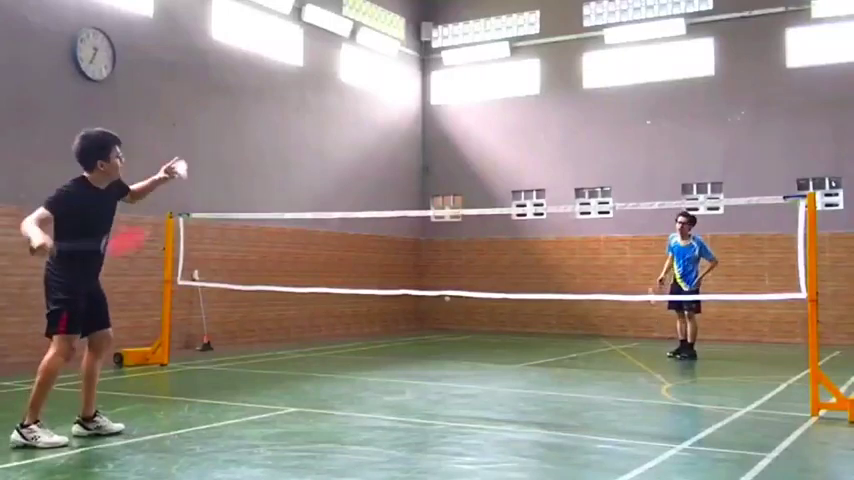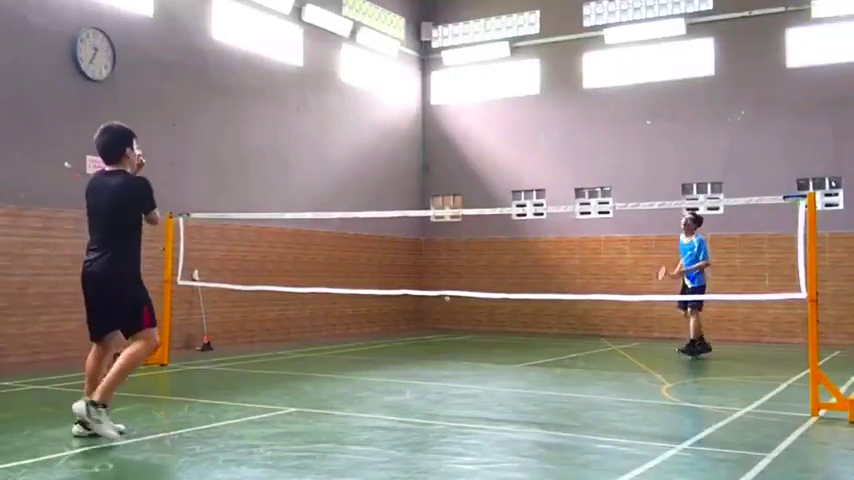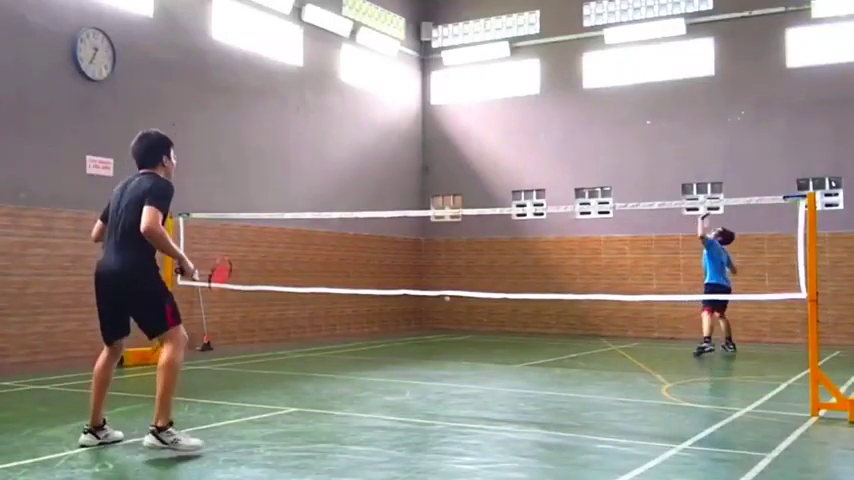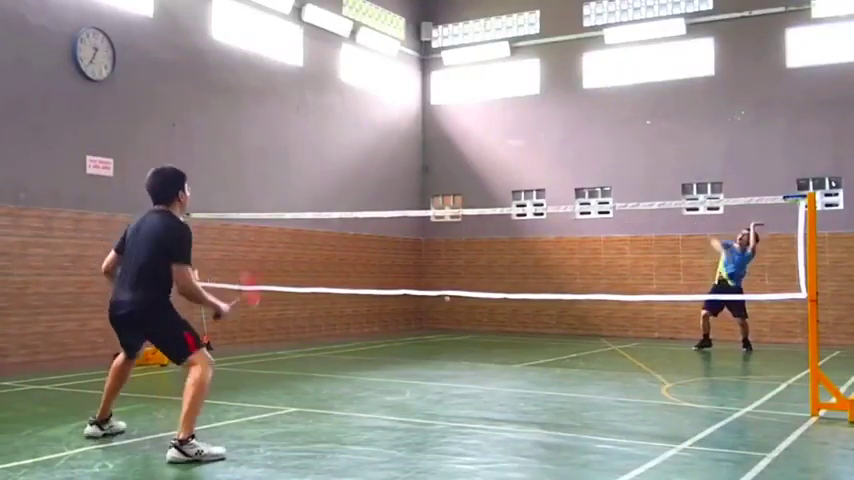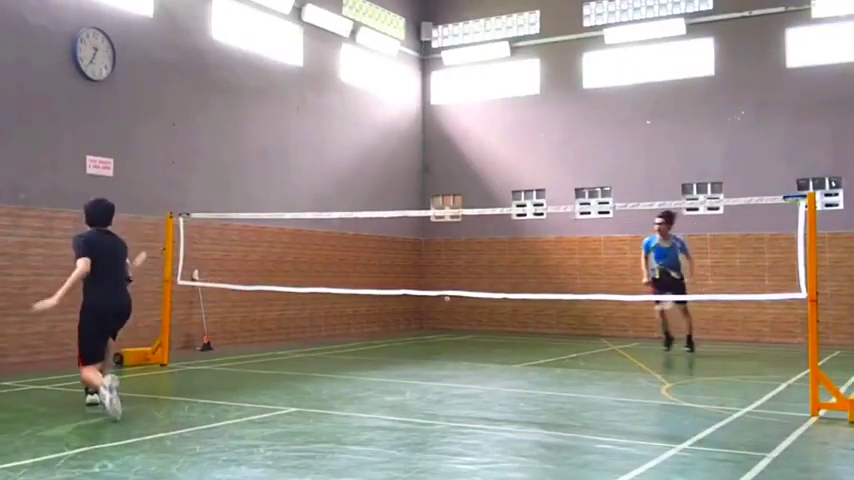
dt=0.7s
person 1, frame 1
left shoulder: (111, 187)
right shoulder: (72, 192)
left elbow: (133, 194)
right elbow: (29, 221)
left wrist: (160, 178)
right wrist: (37, 236)
left hip: (87, 281)
right hip: (64, 280)
left knee: (101, 341)
right knee: (62, 345)
left ankle: (88, 417)
right ankle: (28, 426)
person 1, frame 2
left shoulder: (94, 184)
right shoulder: (138, 186)
right elbow: (153, 220)
left hip: (93, 272)
right hip: (120, 275)
left knee: (104, 343)
right knee: (146, 340)
left ankle: (90, 417)
right ankle: (96, 401)
person 1, frame 3
left shoulder: (122, 188)
right shoulder: (159, 186)
left elbow: (97, 235)
right elbow: (149, 228)
right wrist: (182, 258)
left hip: (106, 273)
right hip: (136, 273)
left knee: (112, 347)
right knee: (175, 340)
left ankle: (95, 427)
right ankle: (162, 428)
person 1, frame 4
left shoulder: (137, 225)
right shoulder: (176, 229)
left elbow: (107, 268)
right elbow: (184, 285)
right wrist: (216, 305)
left hip: (120, 307)
right hip: (150, 308)
left knee: (129, 355)
right knee: (201, 363)
left ankle: (101, 420)
right ankle: (183, 442)
person 1, frame 5
left shoulder: (84, 240)
right shoulder: (119, 243)
left elbow: (83, 269)
left wrist: (57, 297)
right wrist: (133, 266)
left hip: (96, 307)
right hip: (122, 305)
left knee: (88, 368)
right knee: (103, 344)
left ankle: (103, 384)
person 2, frame 1
left shoulder: (697, 243)
right shoulder: (672, 239)
left elbow: (714, 261)
left wrist: (700, 277)
right wrist: (663, 274)
left hip: (691, 284)
right hip: (677, 283)
left knee: (689, 315)
right knee: (679, 314)
left ankle: (690, 349)
right ankle: (682, 346)
person 2, frame 2
left shoulder: (699, 240)
right shoulder: (682, 238)
left elbow: (706, 263)
left wrist: (686, 270)
right wrist: (676, 271)
left hip: (697, 283)
right hip: (686, 282)
left knee: (692, 311)
right knee: (686, 312)
left ankle: (692, 345)
right ankle: (702, 343)
person 2, frame 3
left shoulder: (712, 244)
right shoulder: (724, 252)
left elbow: (701, 235)
right elbow: (734, 270)
left wrist: (701, 220)
left hip: (713, 285)
right hip: (725, 286)
left knee: (707, 313)
right knee: (720, 314)
left ankle: (706, 343)
right ankle: (729, 342)
person 2, frame 4
left shoulder: (748, 254)
right shoulder: (728, 247)
left elbow: (752, 247)
right elbow: (715, 242)
left wrist: (753, 228)
right wrist: (722, 249)
left hip: (735, 289)
right hip: (719, 287)
left knee: (741, 321)
right knee: (705, 314)
left ankle: (745, 342)
right ankle: (705, 340)
person 2, frame 5
left shoulder: (678, 241)
right shoulder: (649, 241)
left elbow: (689, 258)
right elbow: (644, 258)
left wrist: (691, 273)
right wrist: (645, 276)
left hip: (675, 278)
right hip: (657, 278)
left knee: (683, 309)
right knee: (660, 309)
left ankle: (689, 340)
right ankle: (667, 337)
